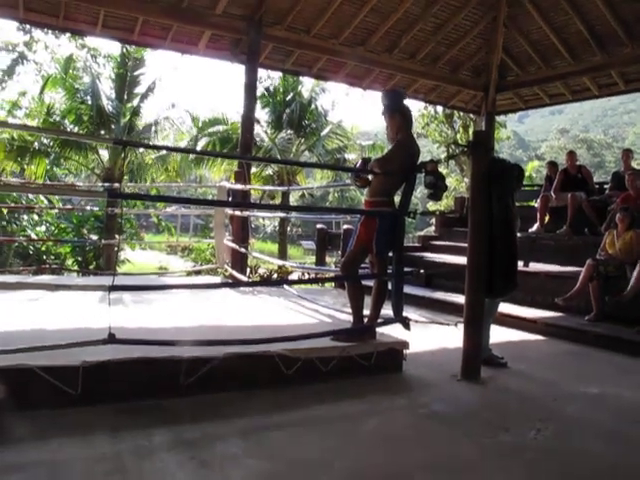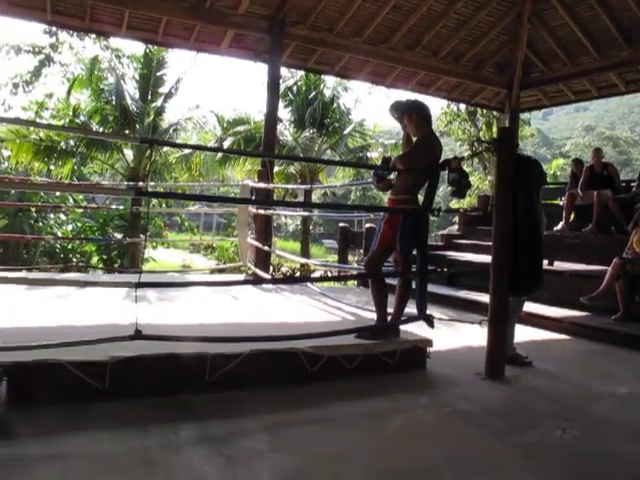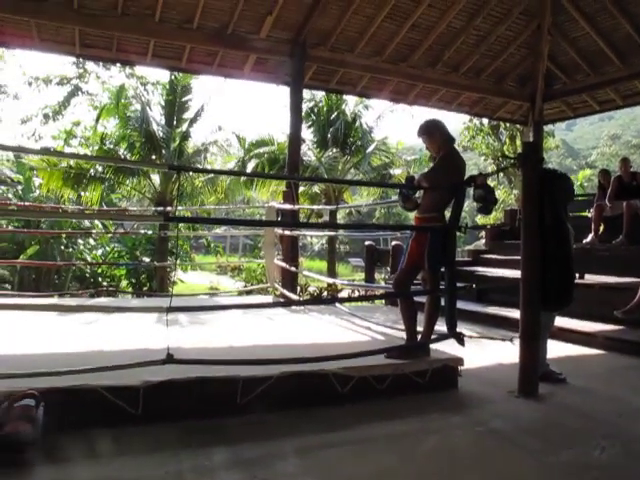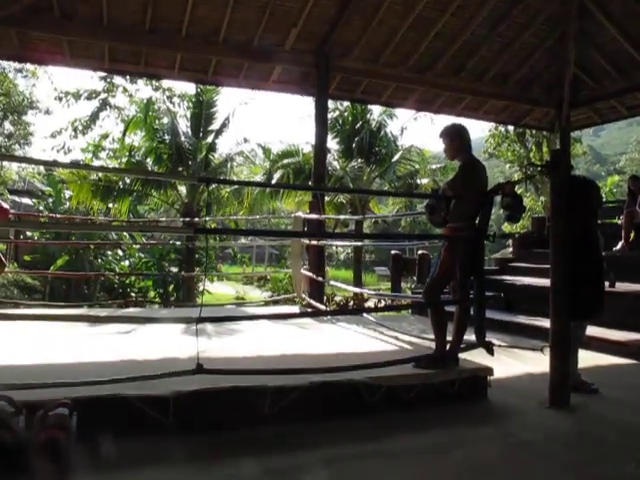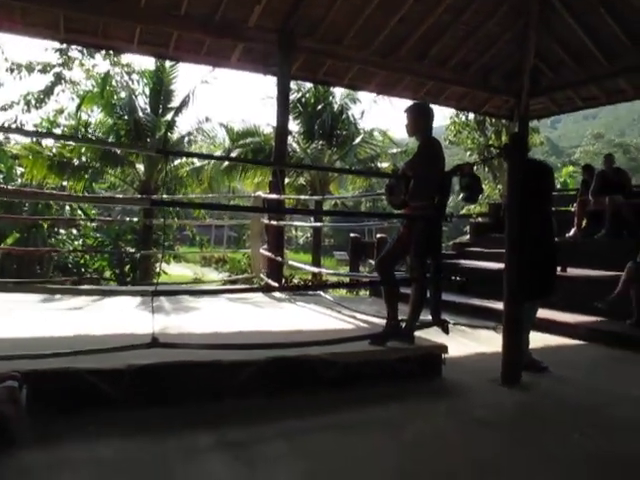
dt=1s
person 1, frame 1
left shoulder: (404, 143)
right shoulder: (407, 143)
left elbow: (381, 165)
left wrist: (369, 164)
left hip: (378, 212)
right hip: (384, 212)
left knee: (349, 267)
right knee: (379, 270)
left ankle: (359, 326)
right ankle: (369, 326)
person 1, frame 2
left shoulder: (426, 140)
right shoulder: (428, 142)
left elbow: (402, 161)
left wrist: (392, 162)
left hip: (402, 209)
right hip: (409, 209)
left knee: (372, 264)
right knee: (403, 268)
left ankle: (383, 324)
right ankle: (393, 324)
person 1, frame 3
left shoulder: (448, 157)
right shoulder: (455, 160)
left elbow: (427, 180)
left wrist: (417, 180)
left hip: (429, 227)
right hip: (436, 227)
left knee: (401, 283)
right knee: (432, 285)
left ankle: (412, 343)
right ankle: (423, 343)
person 1, frame 4
left shoulder: (468, 167)
right shoulder: (477, 167)
left elbow: (448, 190)
left wrist: (442, 192)
left hip: (458, 237)
right hip: (467, 237)
left knee: (432, 291)
right knee: (461, 294)
left ankle: (440, 353)
right ankle: (452, 352)
person 1, frame 5
left shoulder: (427, 146)
right shoulder: (433, 147)
left elbow: (408, 170)
left wrist: (402, 174)
left hip: (420, 217)
right hip: (427, 217)
left knee: (384, 263)
right knee: (418, 274)
left ankle: (393, 324)
right ankle: (408, 329)
person 2, frame 1
left shoulder: (502, 200)
right shoulder: (501, 200)
right elbow: (502, 229)
left hip: (497, 256)
right hip: (498, 256)
left knee: (491, 300)
right knee: (492, 299)
left ankle: (483, 348)
right ankle: (482, 350)
person 2, frame 2
left shoulder: (526, 197)
right shoulder: (524, 197)
right elbow: (530, 226)
left hip: (522, 251)
right hip: (522, 252)
left knee: (516, 297)
right knee: (517, 296)
left ankle: (507, 348)
right ankle: (507, 350)
person 2, frame 3
left shoulder: (552, 214)
right shoulder: (552, 215)
right elbow: (556, 245)
left hip: (549, 269)
right hip: (551, 270)
left knee: (544, 318)
right knee: (545, 317)
left ankle: (540, 365)
right ankle: (540, 367)
person 2, frame 4
left shoulder: (568, 190)
right shoulder: (582, 189)
left hip: (577, 261)
right hip: (582, 262)
left knee: (575, 317)
right knee: (578, 317)
left ankle: (570, 372)
right ankle: (571, 375)
person 2, frame 5
left shoulder: (519, 171)
right shoulder: (538, 170)
left hip: (526, 241)
right hip: (535, 242)
left knee: (526, 296)
right knee: (530, 297)
left ankle: (521, 350)
right ankle: (521, 353)
